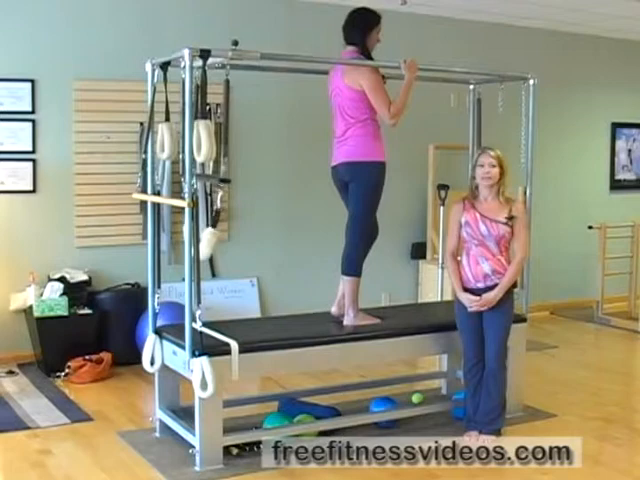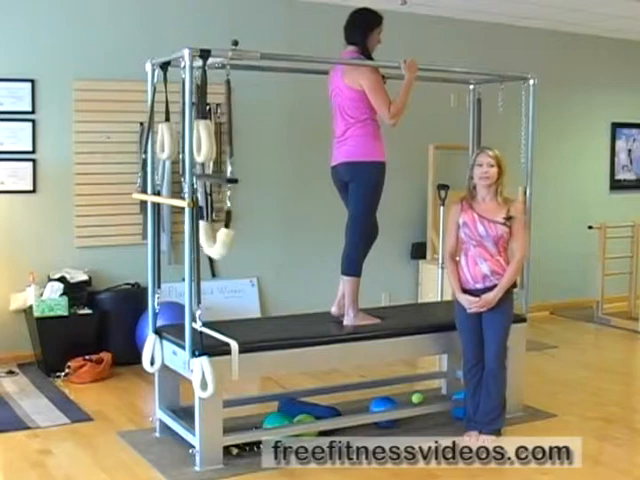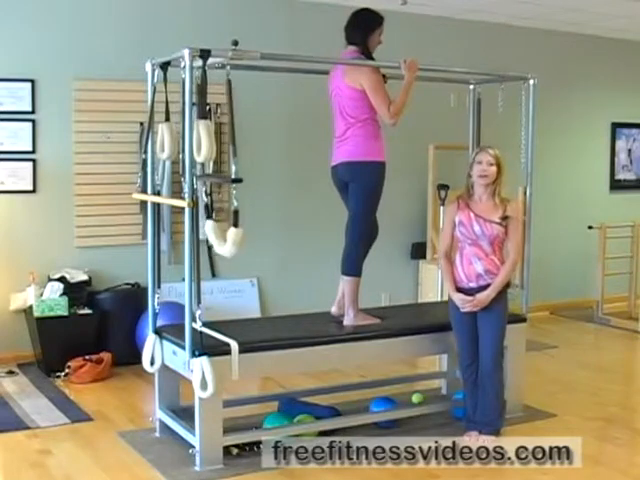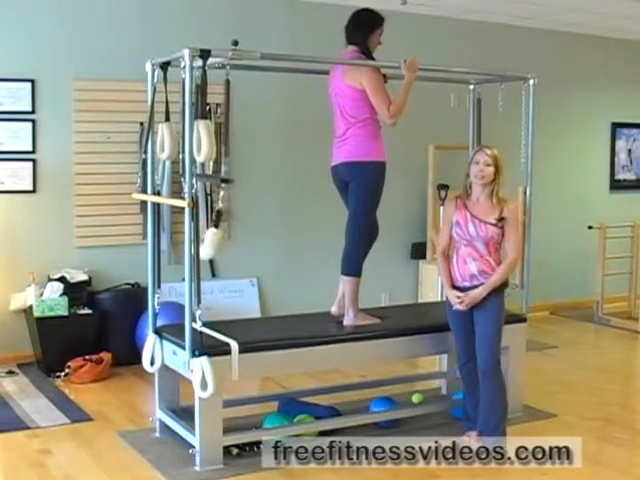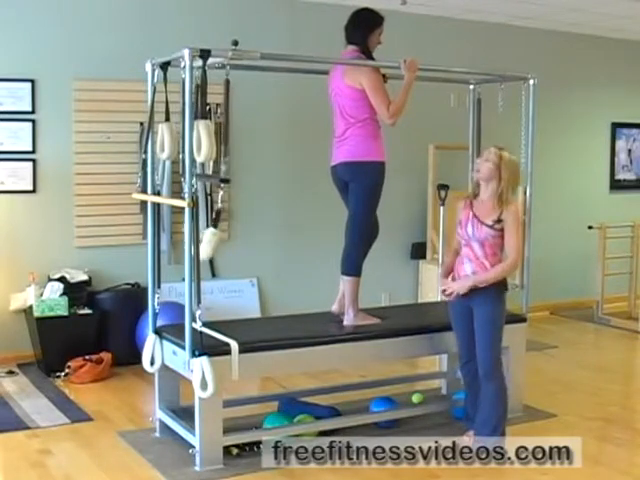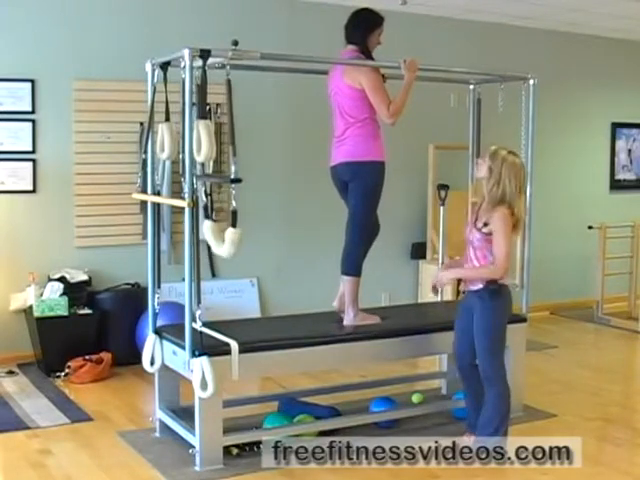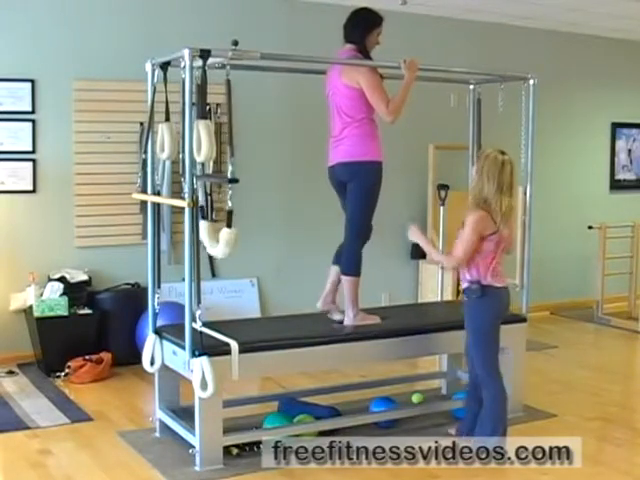
dt=0.4s
person 1, frame 1
left shoulder: (336, 70)
right shoulder: (363, 69)
right elbow: (390, 116)
left wrist: (378, 81)
right wrist: (409, 80)
left hip: (341, 162)
right hip: (364, 161)
left knee: (364, 231)
right knee: (360, 233)
left ankle: (341, 303)
right ankle: (352, 312)
person 1, frame 2
left shoulder: (336, 70)
right shoulder: (364, 69)
right elbow: (390, 116)
left wrist: (378, 83)
right wrist: (408, 80)
left hip: (341, 163)
right hip: (364, 161)
left knee: (364, 231)
right knee: (359, 233)
left ankle: (341, 303)
right ankle: (352, 312)
person 1, frame 3
left shoulder: (336, 70)
right shoulder: (364, 69)
right elbow: (390, 115)
left wrist: (378, 82)
right wrist: (408, 79)
left hip: (340, 162)
right hip: (364, 161)
left knee: (365, 230)
right knee: (359, 233)
left ankle: (341, 303)
right ankle: (351, 312)
person 1, frame 4
left shoulder: (337, 70)
right shoulder: (365, 69)
right elbow: (390, 115)
left wrist: (378, 82)
right wrist: (408, 79)
left hip: (341, 162)
right hip: (364, 161)
left knee: (365, 231)
right knee: (359, 233)
left ankle: (342, 303)
right ankle: (351, 312)
person 1, frame 5
left shoulder: (337, 69)
right shoulder: (364, 68)
right elbow: (390, 115)
left wrist: (378, 81)
right wrist: (408, 80)
left hip: (341, 162)
right hip: (364, 161)
left knee: (365, 230)
right knee: (359, 233)
left ankle: (342, 301)
right ankle: (352, 312)
person 1, frame 6
left shoulder: (336, 68)
right shoulder: (363, 68)
right elbow: (389, 115)
left wrist: (377, 81)
right wrist: (408, 79)
left hip: (340, 162)
right hip: (364, 160)
left knee: (365, 228)
right knee: (359, 233)
left ankle: (343, 298)
right ankle: (352, 312)
person 1, frame 7
left shoulder: (335, 68)
right shoulder: (361, 67)
right elbow: (389, 113)
right wrist: (408, 79)
left hip: (338, 162)
right hip: (362, 161)
left knee: (358, 231)
right knee: (357, 234)
left ankle: (328, 297)
right ankle: (352, 312)
person 2, frame 1
left shoulder: (514, 209)
right shoulder: (461, 208)
left elbow: (520, 255)
right elbow: (450, 254)
left wrist: (496, 293)
right wrist: (460, 292)
left hip: (499, 294)
right hip: (467, 294)
left knee: (494, 360)
right knee: (472, 360)
left ankle: (490, 425)
right ankle: (473, 422)
person 2, frame 2
left shoulder: (512, 209)
right shoulder: (459, 208)
left elbow: (519, 256)
right elbow: (449, 255)
left wrist: (496, 294)
right wrist: (459, 293)
left hip: (498, 294)
right hip: (466, 295)
left knee: (494, 361)
right knee: (472, 360)
left ankle: (490, 425)
right ankle: (473, 422)
person 2, frame 3
left shoulder: (509, 209)
right shoulder: (455, 207)
left elbow: (513, 257)
right elbow: (444, 254)
left wrist: (489, 293)
right wrist: (453, 292)
left hip: (493, 294)
right hip: (461, 294)
left knee: (490, 362)
right knee: (468, 362)
left ankle: (490, 426)
right ankle: (473, 423)
person 2, frame 4
left shoulder: (506, 209)
right shoulder: (454, 206)
left elbow: (512, 257)
right elbow: (442, 251)
left wrist: (481, 292)
right wrist: (448, 288)
left hip: (489, 293)
right hip: (457, 293)
left knee: (488, 364)
right knee: (467, 362)
left ankle: (491, 435)
right ankle: (474, 424)
person 2, frame 5
left shoulder: (509, 210)
right shoulder: (464, 205)
left elbow: (512, 261)
left wrist: (472, 281)
right wrist: (445, 274)
left hip: (488, 295)
right hip: (459, 294)
left knee: (488, 366)
right knee: (468, 363)
left ankle: (490, 437)
right ankle: (475, 425)
person 2, frame 6
left shoulder: (501, 214)
right shoulder: (481, 207)
left elbow: (499, 268)
left wrist: (454, 273)
right wrist: (450, 267)
left hip: (490, 298)
right hip: (472, 296)
left knee: (490, 369)
right knee: (464, 361)
left ankle: (492, 438)
right ankle: (478, 426)
person 2, frame 7
left shoulder: (478, 216)
right shoulder: (502, 212)
left elbow: (451, 262)
left wrist: (420, 238)
right wrist: (479, 248)
left hip: (483, 297)
right hip: (493, 293)
left knee: (487, 371)
right knee: (477, 365)
left ankle: (491, 441)
right ankle: (471, 427)
